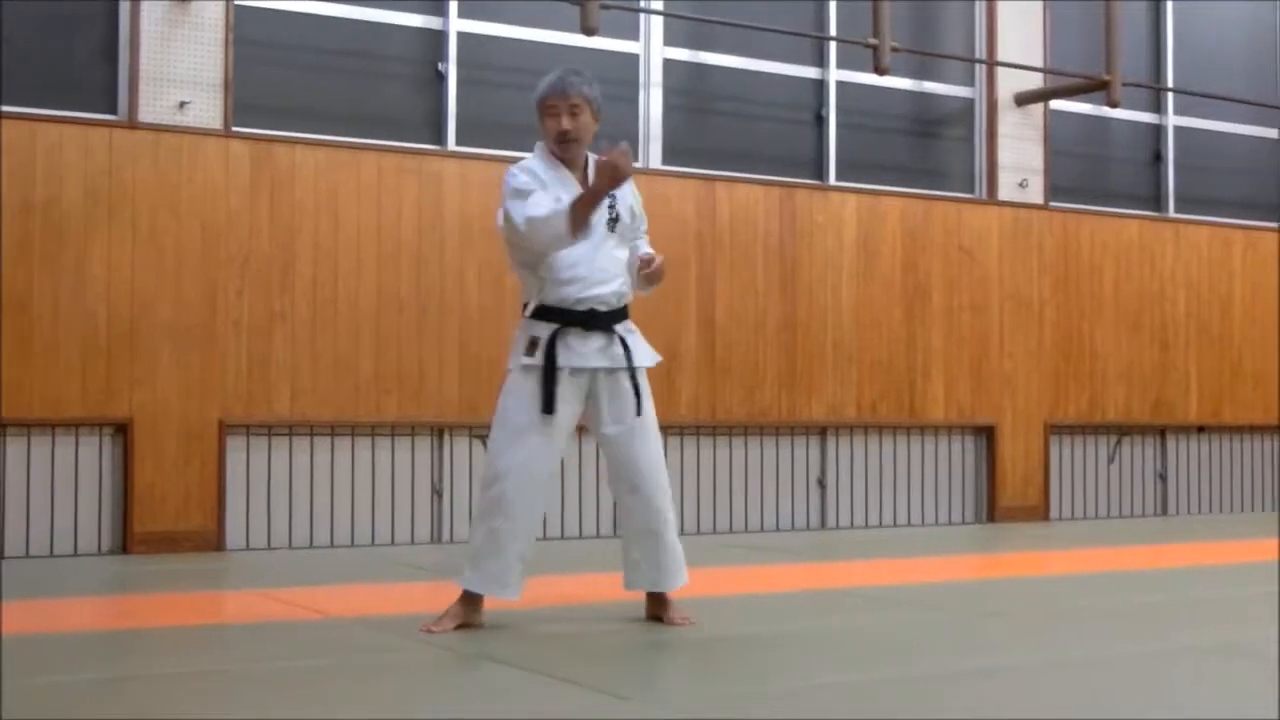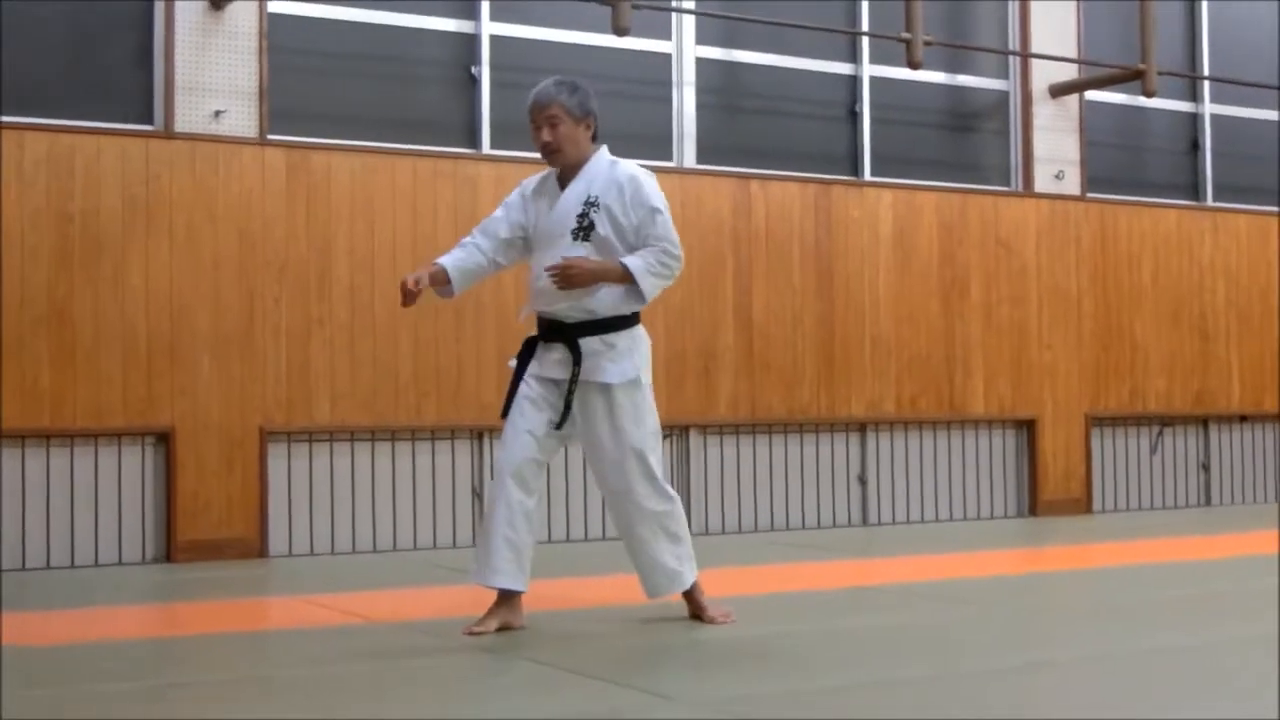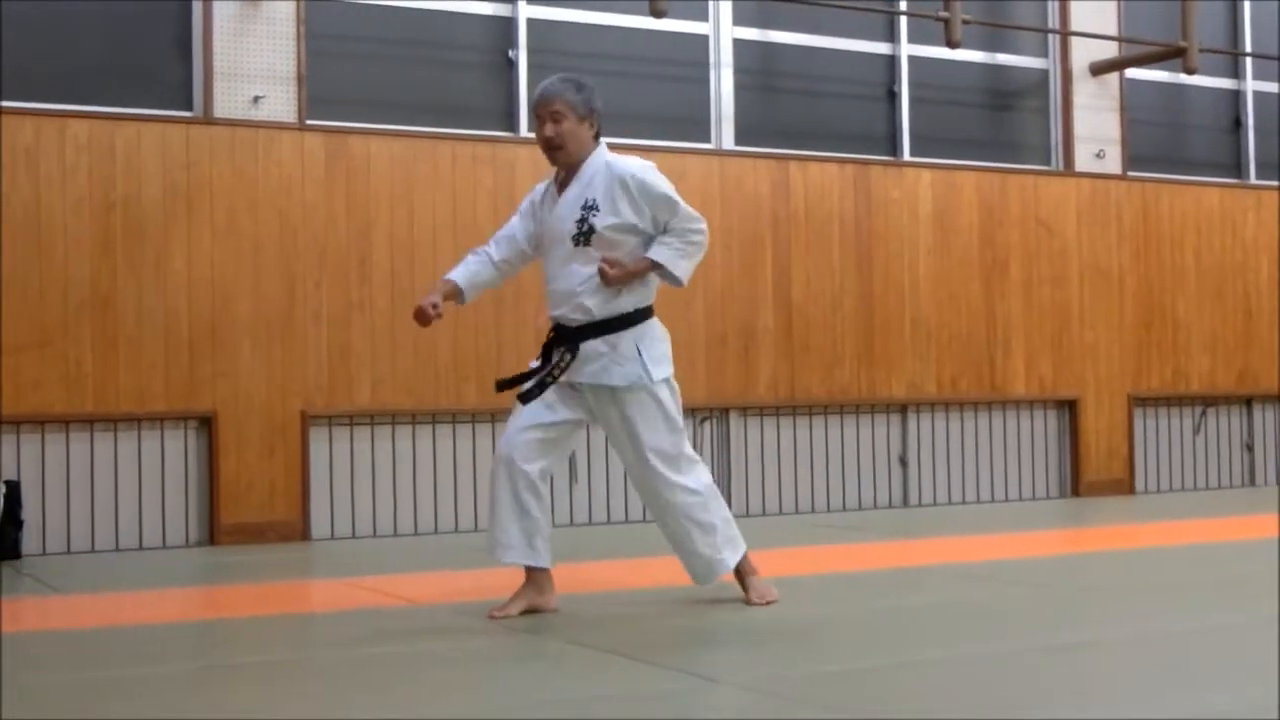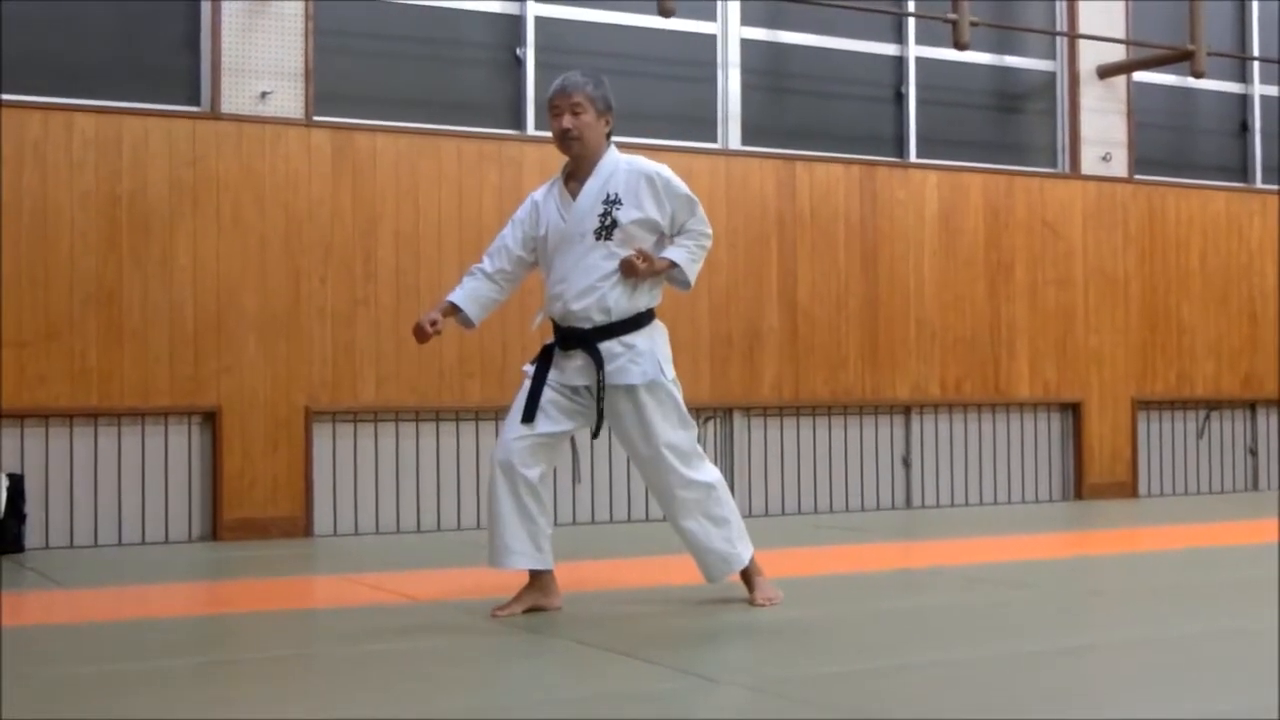
dt=1s
person 1, frame 1
left shoulder: (610, 176)
right shoulder: (524, 177)
right elbow: (546, 235)
left wrist: (646, 265)
right wrist: (599, 190)
left hip: (614, 342)
right hip: (550, 345)
left knee: (644, 473)
right knee: (516, 470)
left ankle: (657, 594)
right ankle: (472, 599)
person 1, frame 2
left shoulder: (628, 181)
right shoulder: (532, 194)
left elbow: (666, 254)
right elbow: (484, 247)
left wrist: (602, 270)
right wrist: (430, 276)
left hip: (612, 351)
right hip: (548, 353)
left knee: (634, 478)
right knee: (514, 468)
left ankle: (691, 590)
right ankle: (508, 601)
person 1, frame 3
left shoulder: (628, 175)
right shoulder: (543, 197)
left elbow: (691, 231)
right elbow: (499, 253)
left wrist: (640, 268)
right wrist: (443, 292)
left hip: (627, 351)
right hip: (567, 353)
left knee: (667, 468)
right knee: (518, 454)
left ankle: (743, 568)
right ankle: (538, 583)
person 1, frame 4
left shoulder: (647, 177)
right shoulder: (542, 202)
left elbow: (698, 230)
right elbow: (497, 268)
left wrist: (663, 264)
right wrist: (444, 311)
left hip: (633, 351)
right hip: (565, 356)
left knee: (678, 464)
right knee: (515, 456)
left ankle: (750, 569)
right ankle: (540, 583)
